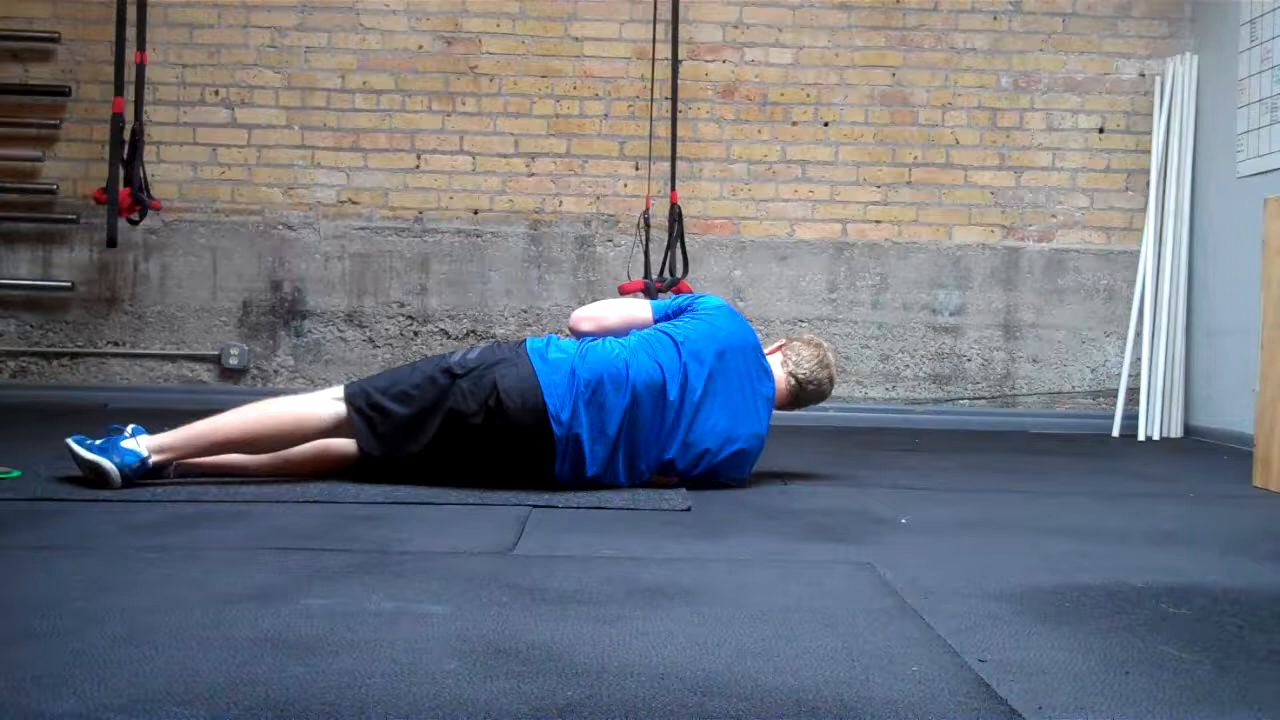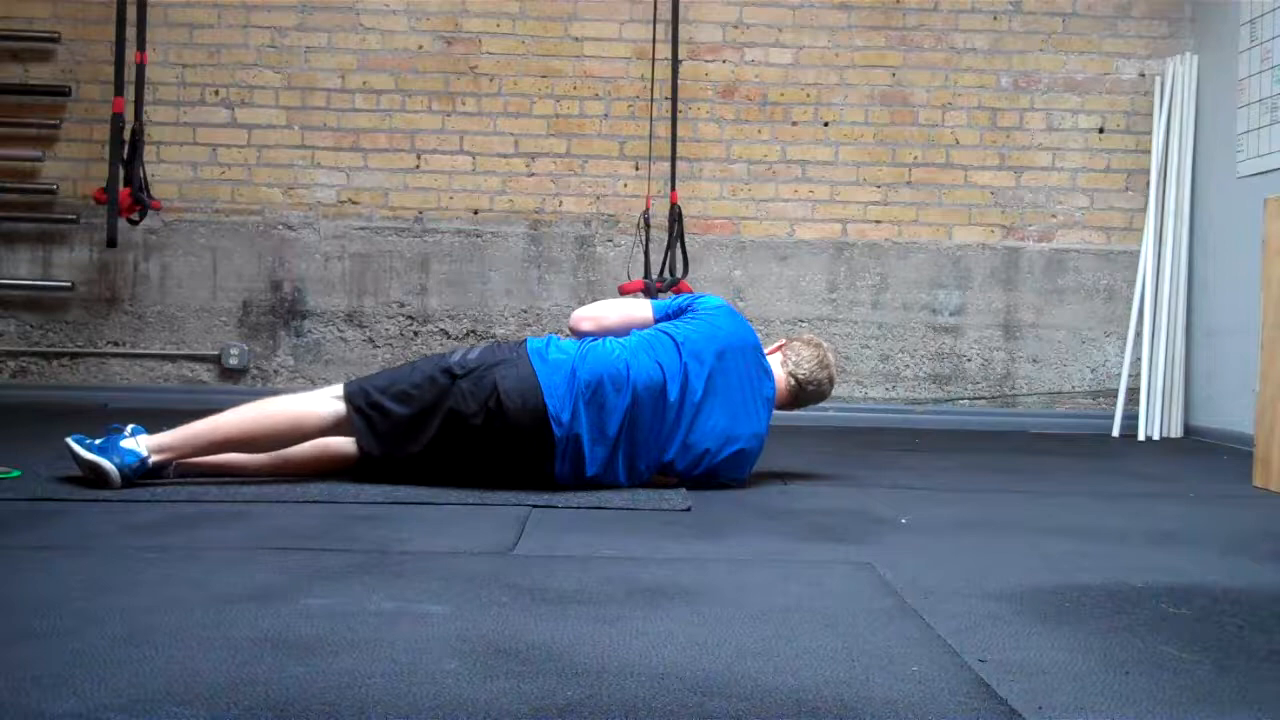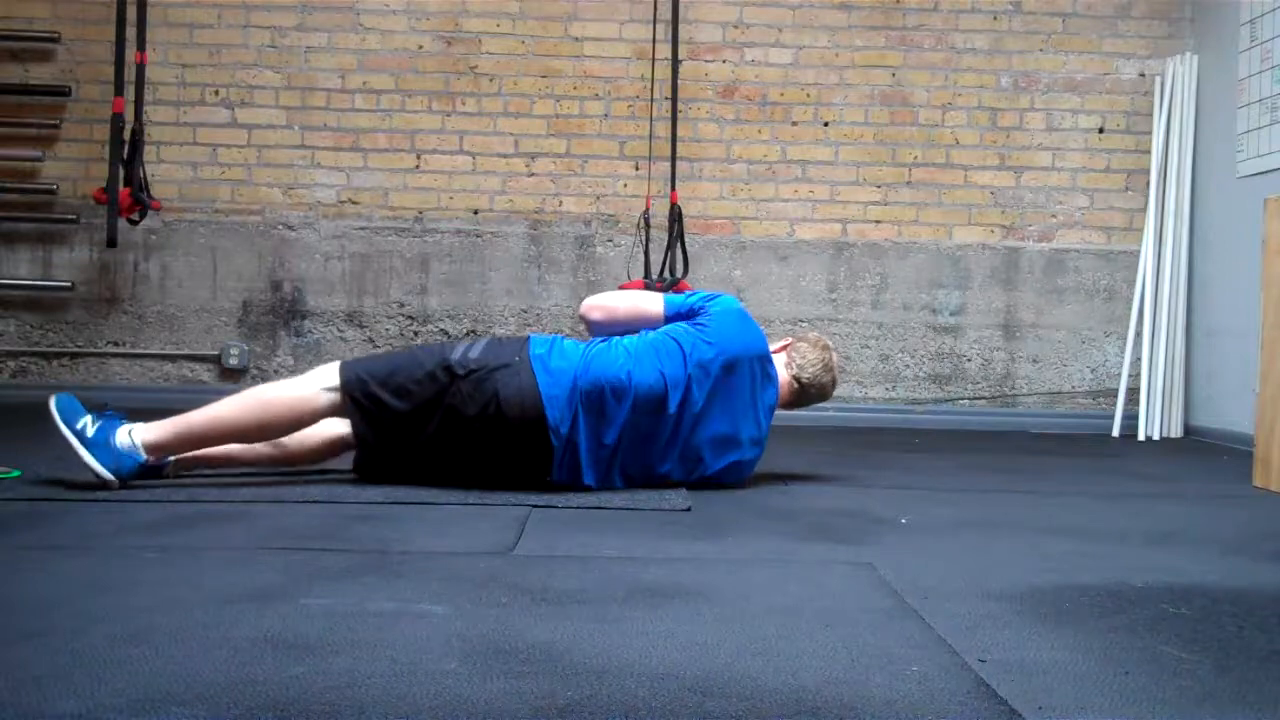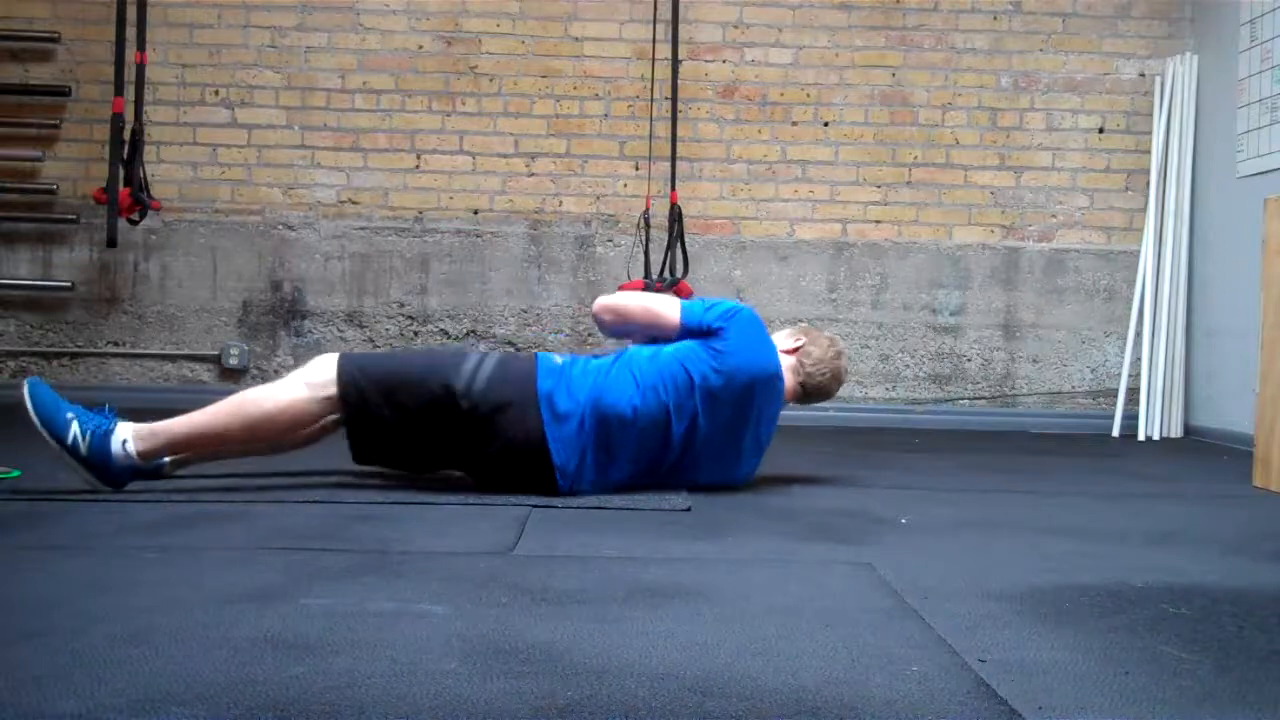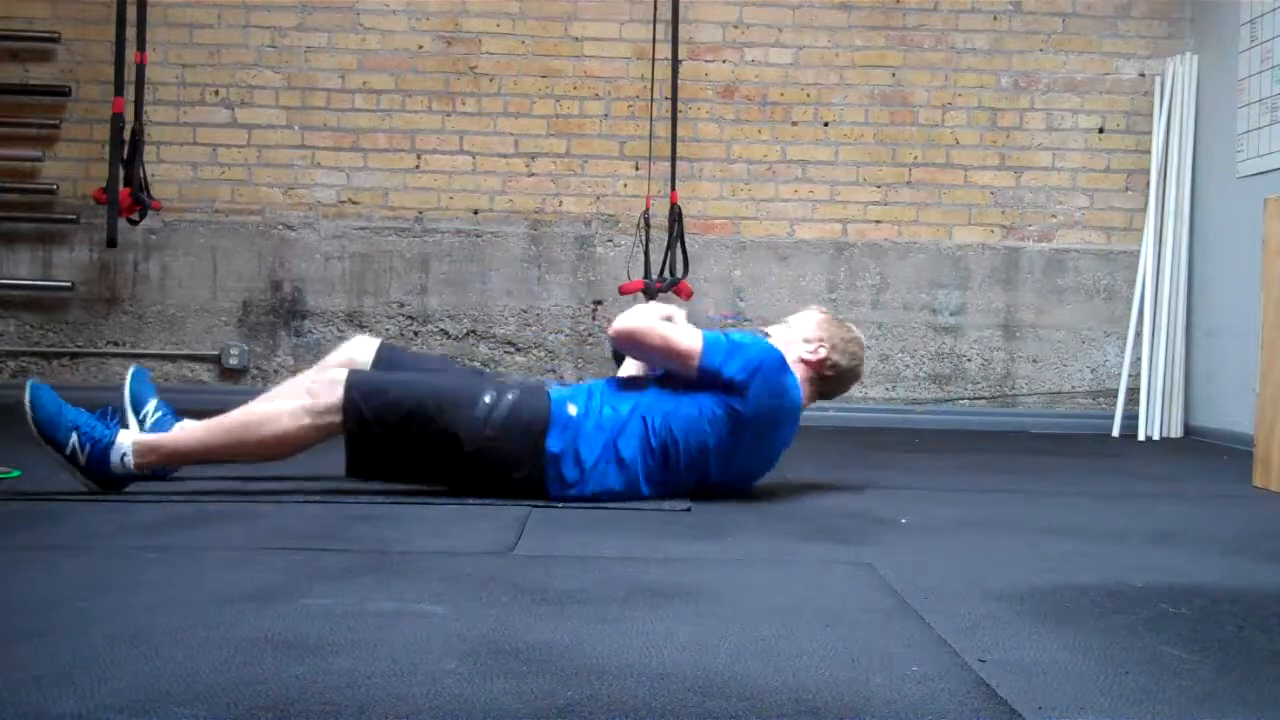
dt=0.3s
person 1, frame 1
left shoulder: (722, 319)
right shoulder: (743, 449)
left elbow: (584, 319)
right elbow: (653, 464)
left hip: (527, 382)
right hip: (549, 460)
left knee: (334, 409)
right knee: (348, 448)
left ankle: (142, 449)
right ankle: (164, 459)
person 1, frame 2
left shoulder: (722, 318)
right shoulder: (743, 447)
left elbow: (585, 320)
right elbow: (655, 464)
left hip: (527, 380)
right hip: (546, 459)
left knee: (334, 410)
right knee: (348, 448)
left ankle: (146, 453)
right ankle: (162, 459)
person 1, frame 3
left shoulder: (732, 321)
right shoulder: (741, 451)
left elbow: (596, 308)
right elbow: (656, 461)
left hip: (528, 381)
right hip: (548, 458)
left knee: (332, 388)
right knee: (344, 431)
left ankle: (132, 441)
right ankle: (160, 455)
person 1, frame 4
left shoulder: (744, 332)
right shoulder: (743, 449)
left elbow: (610, 308)
left hip: (535, 407)
right hip: (554, 467)
left knee: (330, 379)
right knee: (342, 401)
left ankle: (128, 442)
right ankle: (158, 452)
person 1, frame 5
left shoulder: (765, 374)
right shoulder: (756, 412)
left elbow: (630, 331)
left wrist: (654, 314)
right wrist: (647, 355)
left hip: (547, 444)
right hip: (552, 420)
left knee: (330, 394)
right knee: (355, 357)
left ankle: (125, 453)
right ankle: (181, 432)
